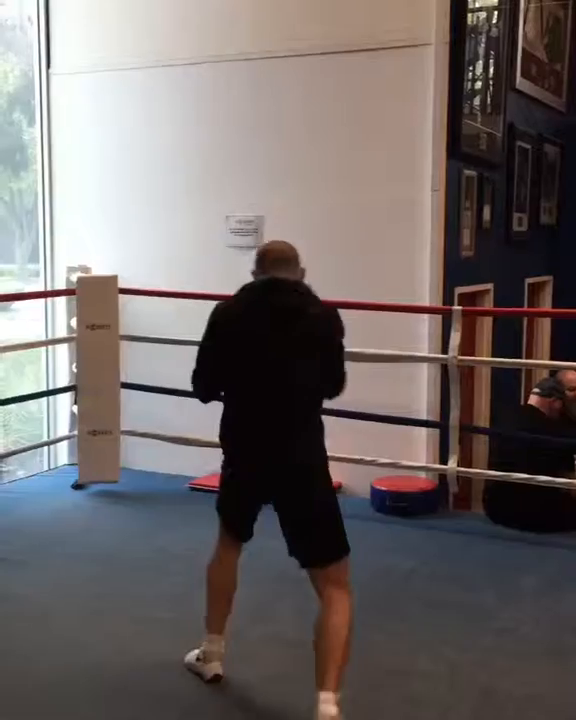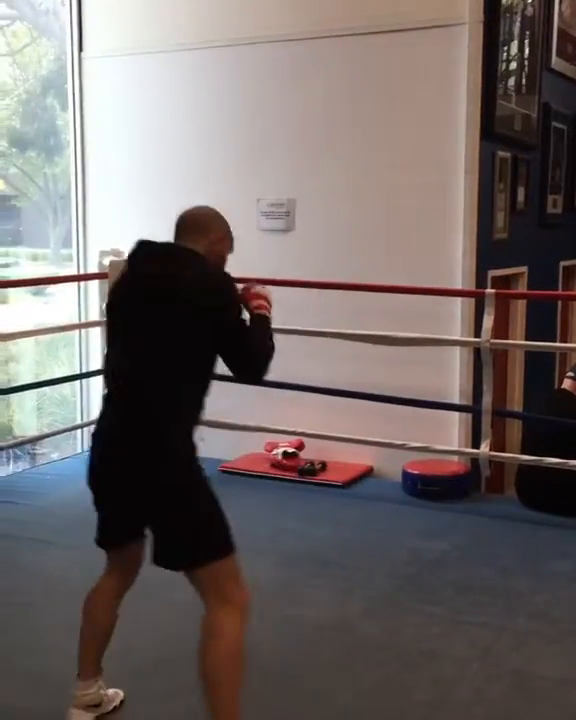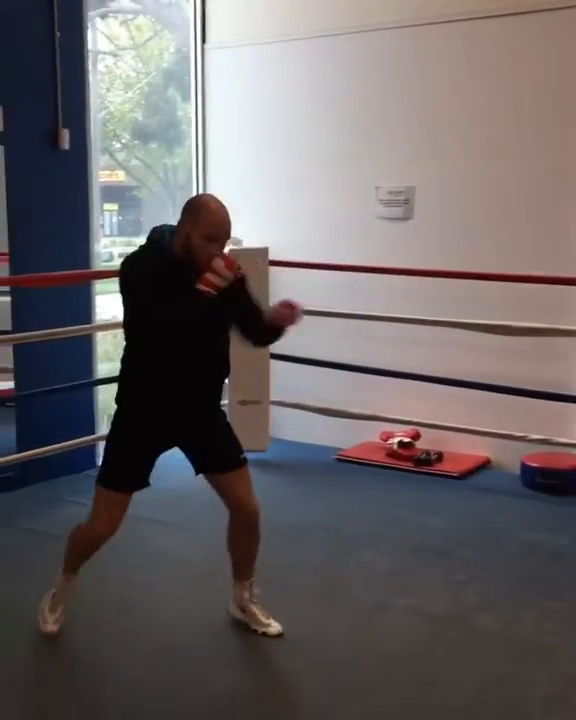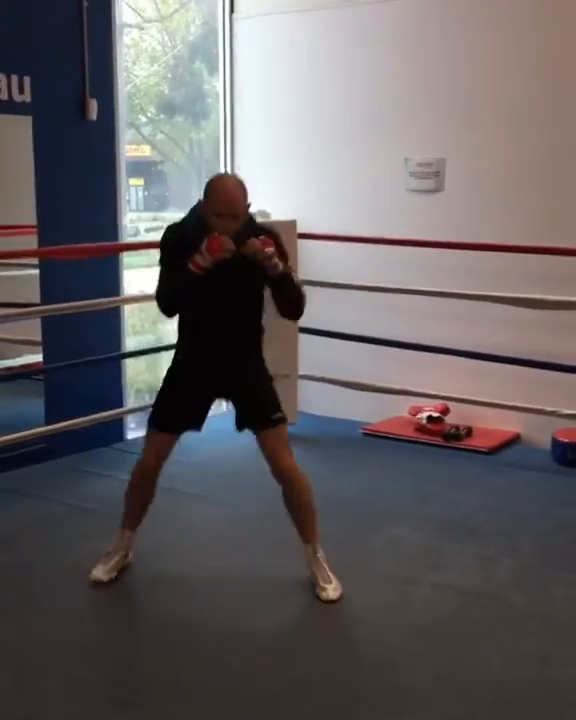
dt=1s
person 1, frame 1
left shoulder: (228, 314)
right shoulder: (323, 318)
left elbow: (204, 388)
left hip: (243, 457)
right hip: (302, 461)
left knee: (229, 544)
right knee: (335, 590)
left ankle: (211, 653)
person 1, frame 2
left shoulder: (128, 281)
right shoulder: (210, 285)
right elbow: (252, 366)
right wrist: (259, 315)
left hip: (110, 450)
right hip: (162, 456)
left knee: (120, 568)
right knee: (228, 601)
person 1, frame 3
left shoulder: (223, 270)
right shoulder: (141, 269)
left elbow: (254, 334)
right elbow: (153, 338)
left wrist: (275, 321)
right wrist: (199, 295)
left hip: (200, 406)
right hip: (141, 406)
left knee: (247, 509)
right knee: (102, 525)
left ankle: (243, 600)
right ankle: (62, 589)
person 1, frame 4
left shoulder: (263, 239)
right shoulder: (178, 237)
left elbow: (293, 310)
right elbow: (167, 304)
left wrist: (276, 269)
right wrist: (195, 268)
left hip: (244, 365)
right hip: (190, 363)
left knee: (284, 466)
right knee: (149, 462)
left ankle: (315, 559)
right ankle: (122, 547)
